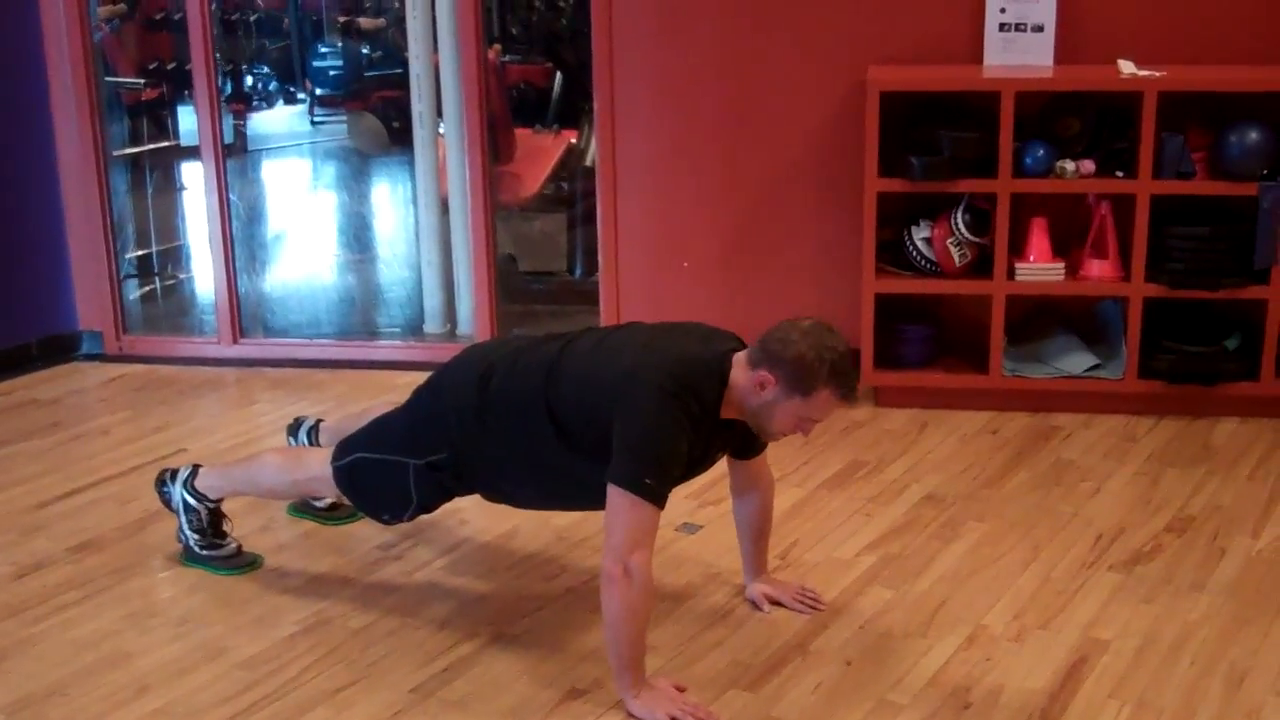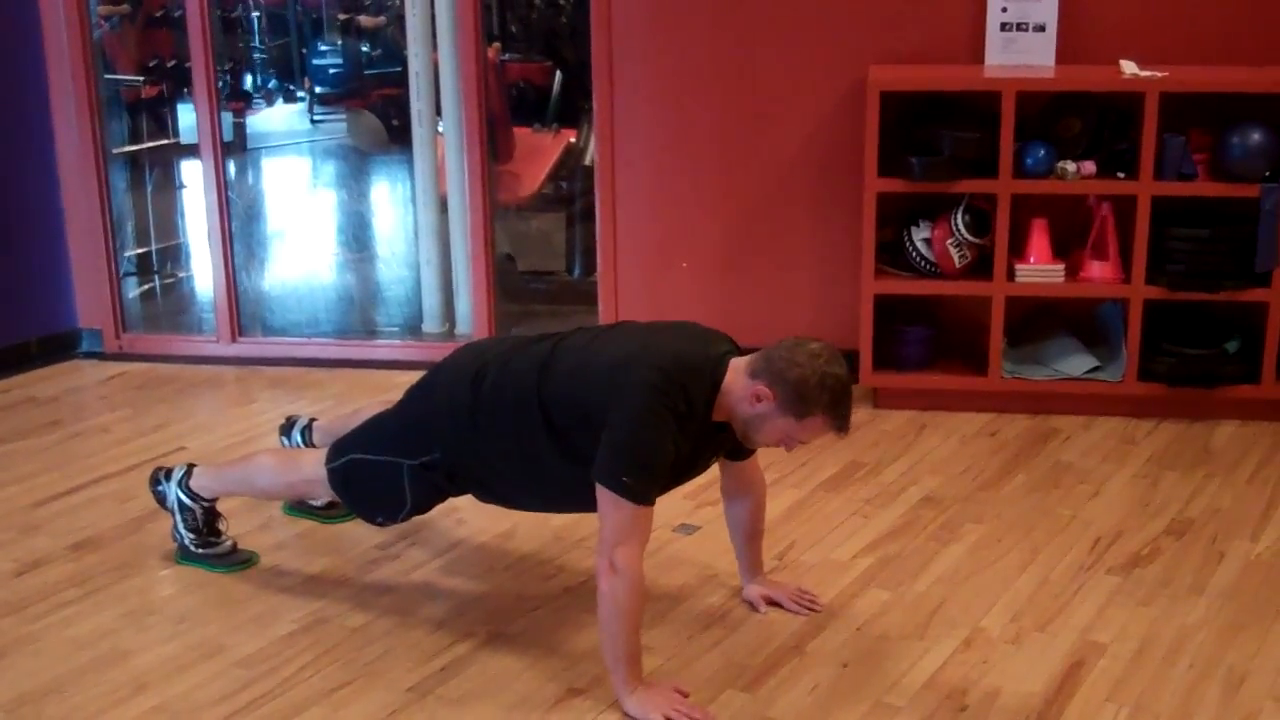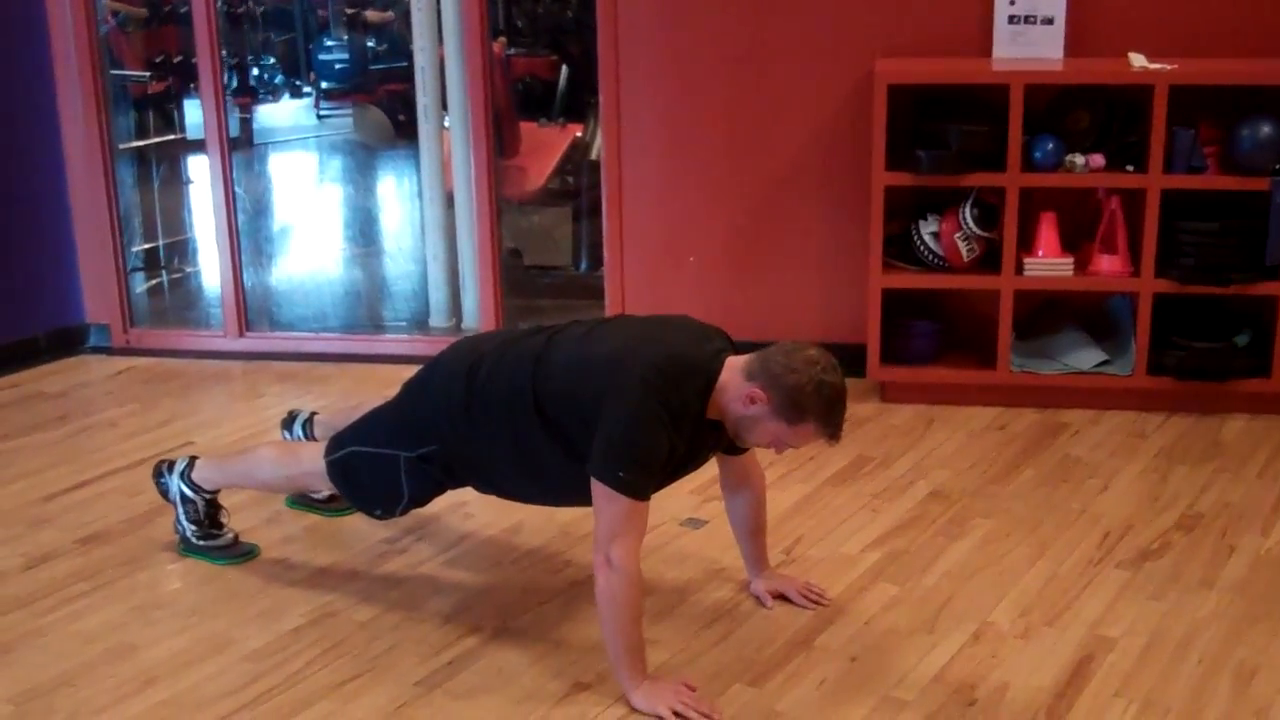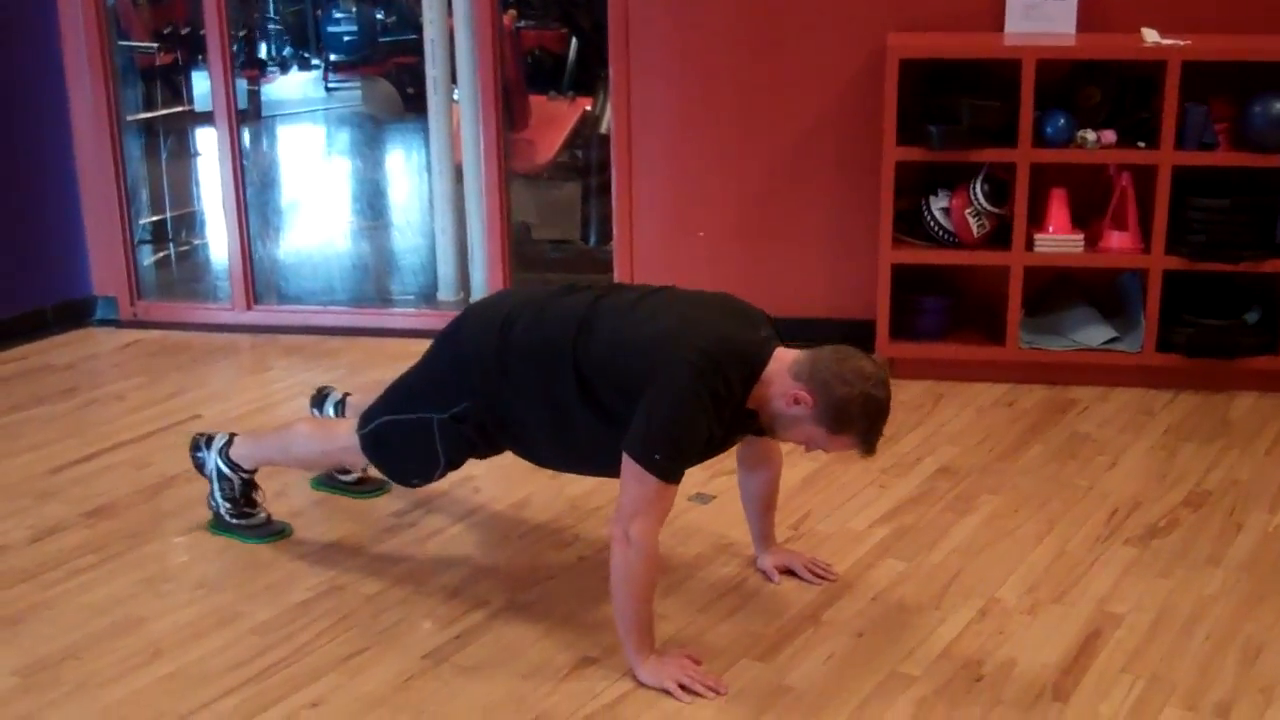
dt=0.4s
person 1, frame 1
left shoulder: (741, 374)
right shoulder: (664, 406)
left elbow: (752, 480)
right elbow: (624, 564)
left wrist: (757, 575)
left hip: (509, 386)
right hip: (469, 421)
left knee: (395, 428)
right knee: (337, 473)
left ankle: (314, 431)
right ankle: (194, 488)
person 1, frame 2
left shoulder: (733, 375)
right shoulder: (653, 405)
left elbow: (742, 483)
right elbow: (618, 561)
left wrist: (754, 577)
left hip: (501, 385)
right hip: (462, 419)
left knee: (391, 428)
right knee: (328, 475)
left ankle: (307, 432)
right ankle: (189, 486)
person 1, frame 3
left shoulder: (729, 370)
right shoulder: (648, 402)
left elbow: (741, 478)
right elbow: (615, 554)
left wrist: (760, 571)
left hip: (501, 379)
right hip: (458, 412)
left knee: (369, 435)
right knee: (327, 468)
left ankle: (310, 424)
right ankle: (190, 479)
person 1, frame 4
left shoulder: (763, 355)
right shoulder: (693, 388)
left elbow: (759, 454)
right elbow: (632, 532)
left wrist: (766, 546)
right wrist: (643, 658)
left hip: (527, 337)
right hip: (491, 361)
right knee: (362, 445)
left ankle: (340, 405)
right ankle: (227, 456)
